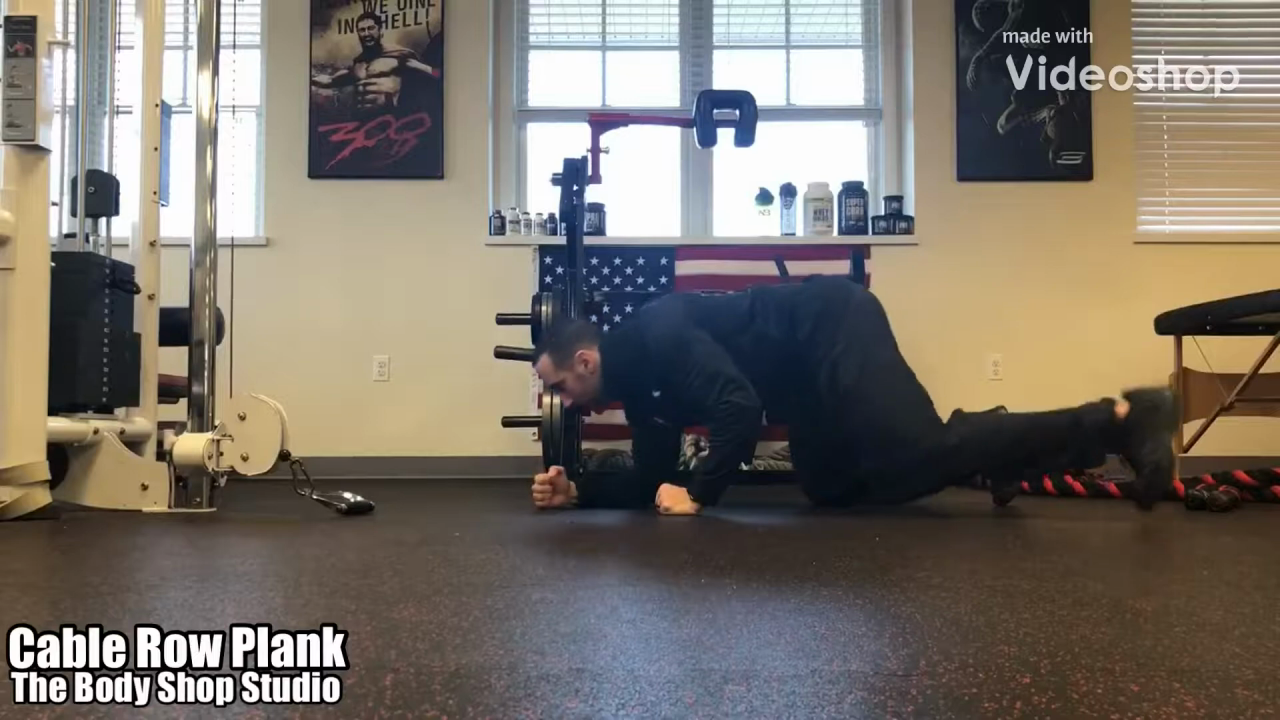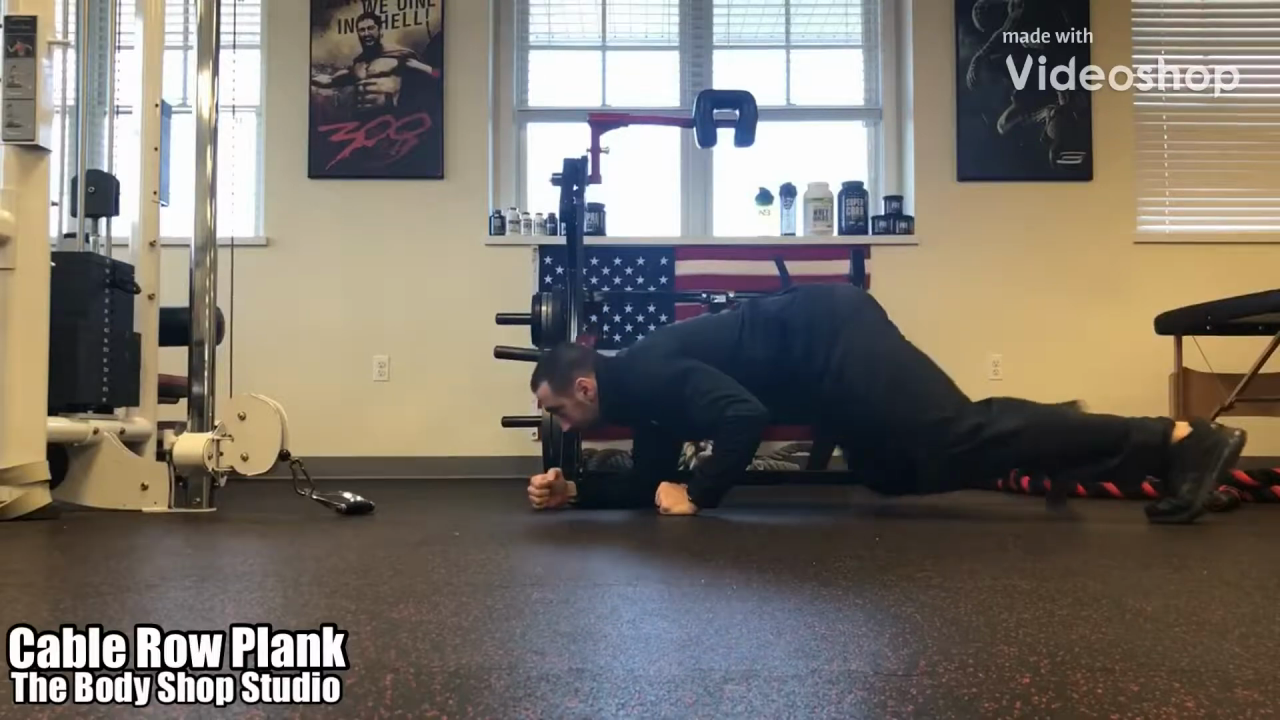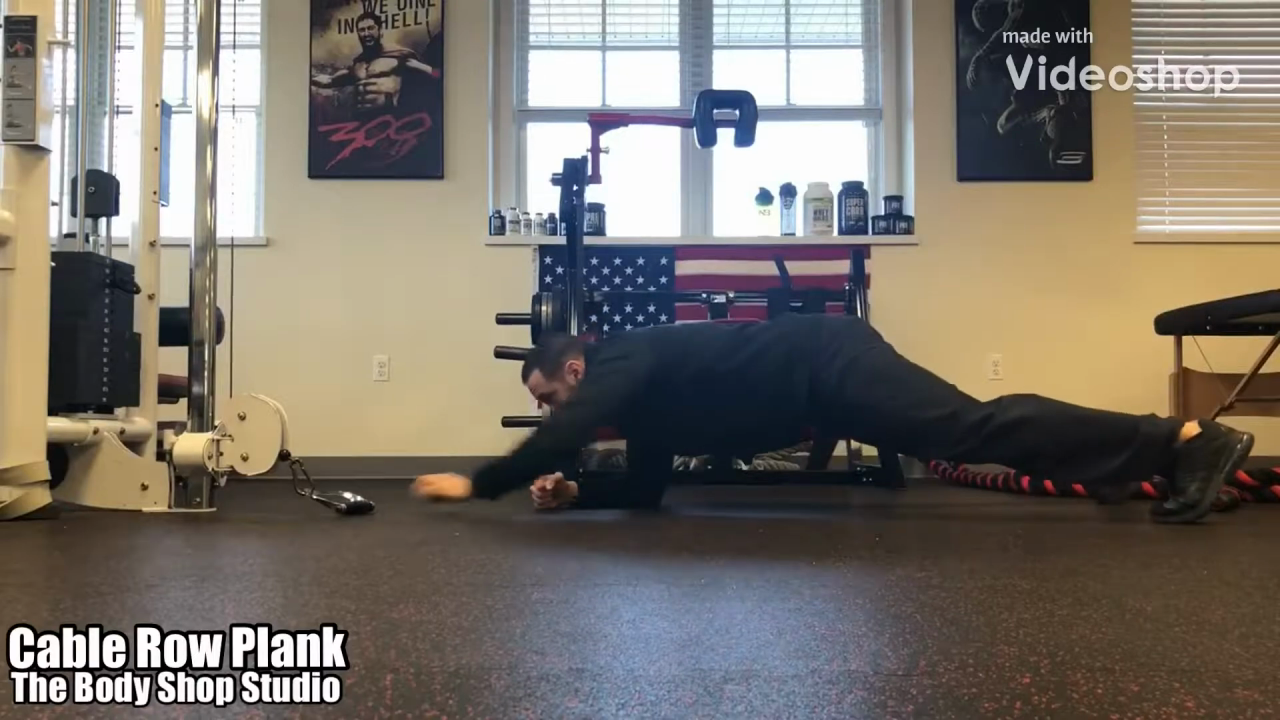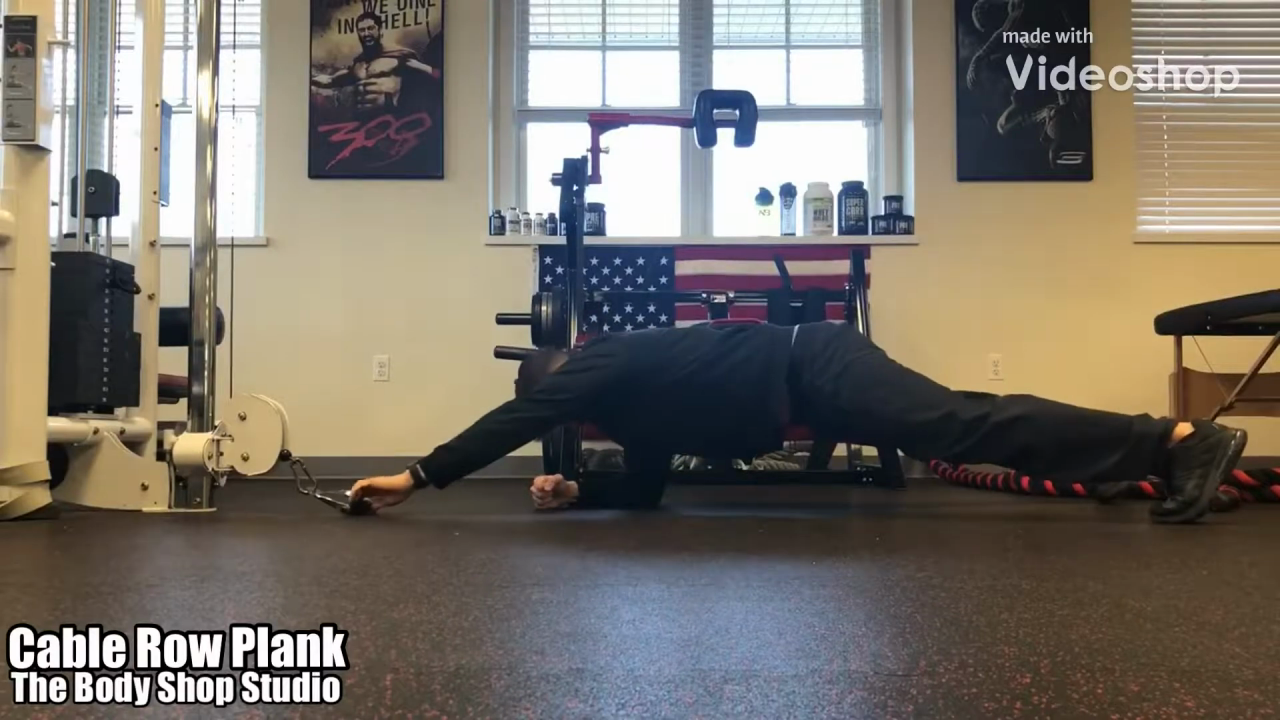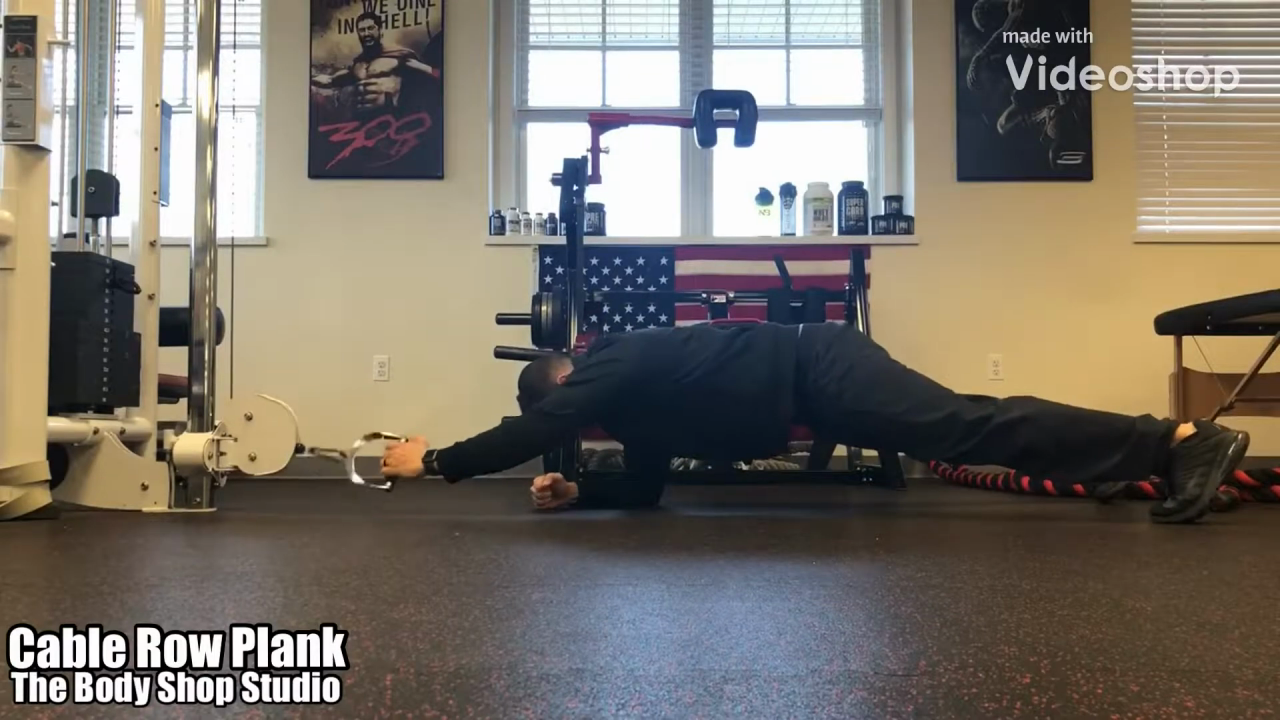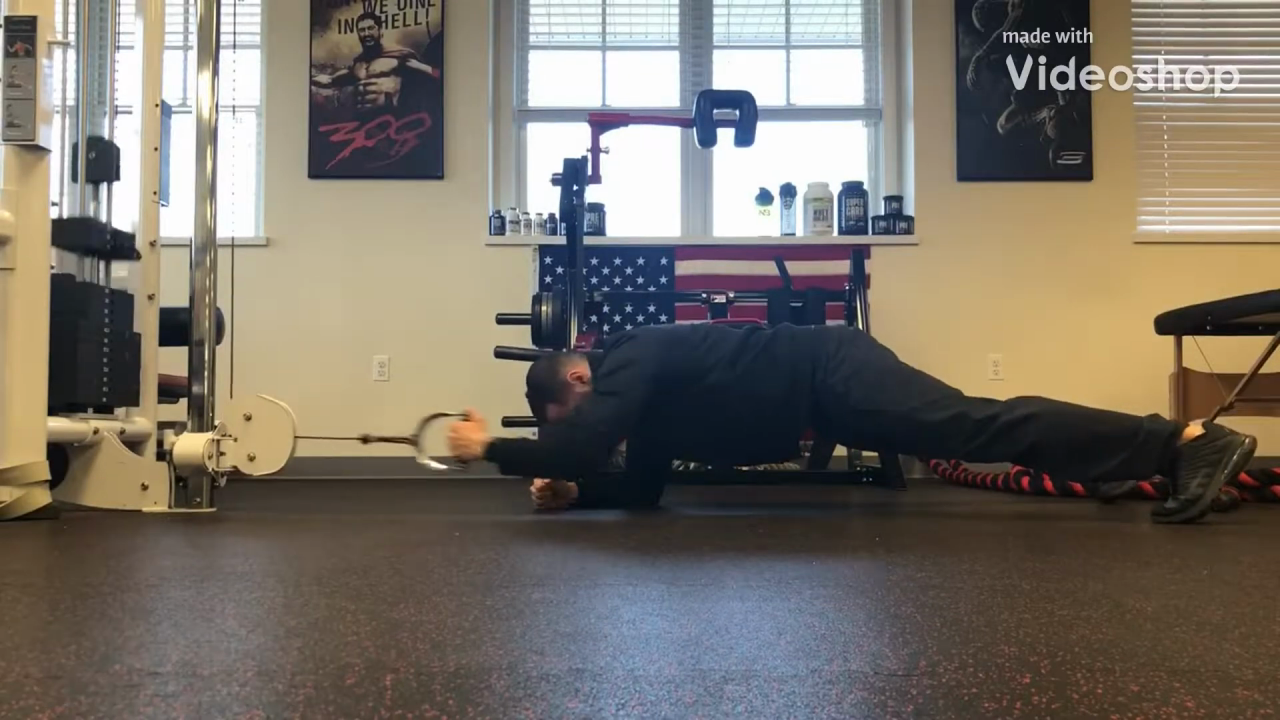
dt=0.4s
person 1, frame 1
left shoulder: (656, 335)
right shoulder: (639, 386)
left elbow: (741, 406)
right elbow: (653, 479)
left wrist: (699, 495)
right wrist: (576, 491)
left hip: (834, 324)
right hip: (813, 362)
left knee: (922, 454)
right knee: (829, 488)
left ankle: (1123, 418)
right ankle: (979, 441)
person 1, frame 2
left shoulder: (651, 371)
right shoulder: (641, 397)
left elbow: (747, 418)
right elbow: (652, 479)
left wrist: (697, 496)
right wrist: (575, 489)
left hip: (831, 333)
right hip: (828, 349)
left knee: (962, 435)
right knee: (896, 474)
left ankle: (1178, 439)
right ankle: (1061, 438)
person 1, frame 3
left shoulder: (621, 359)
right shoulder: (645, 398)
left elbow: (572, 428)
right elbow: (645, 486)
left wrist: (481, 483)
right wrist: (578, 488)
left hip: (828, 364)
right hip: (820, 379)
left knee: (972, 428)
right knee: (969, 430)
left ankle: (1182, 439)
right ankle: (1159, 448)
person 1, frame 4
left shoulder: (602, 366)
right shoulder: (630, 400)
left elbow: (518, 418)
right elbow: (645, 488)
left wrist: (419, 475)
right wrist: (578, 490)
left hip: (812, 368)
right hip: (806, 380)
left knee: (963, 427)
right knee: (959, 430)
left ankle: (1179, 439)
right ankle: (1163, 447)
person 1, frame 5
left shoulder: (613, 367)
right shoulder: (629, 390)
left elbow: (536, 431)
right elbow: (645, 486)
left wrist: (431, 461)
right wrist: (577, 491)
left hip: (819, 371)
right hip: (812, 387)
left knee: (970, 427)
right knee: (965, 430)
left ankle: (1181, 441)
right ankle: (1154, 453)
person 1, frame 6
left shoulder: (630, 362)
right shoulder: (642, 382)
left elbow: (578, 449)
right elbow: (645, 486)
left wrist: (493, 448)
right wrist: (571, 490)
left hip: (832, 371)
right hip: (818, 386)
left knee: (979, 426)
right knee: (965, 435)
left ankle: (1187, 440)
right ankle: (1164, 449)
